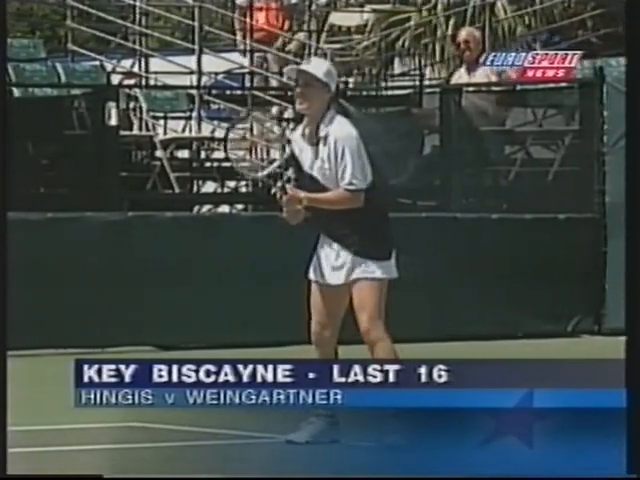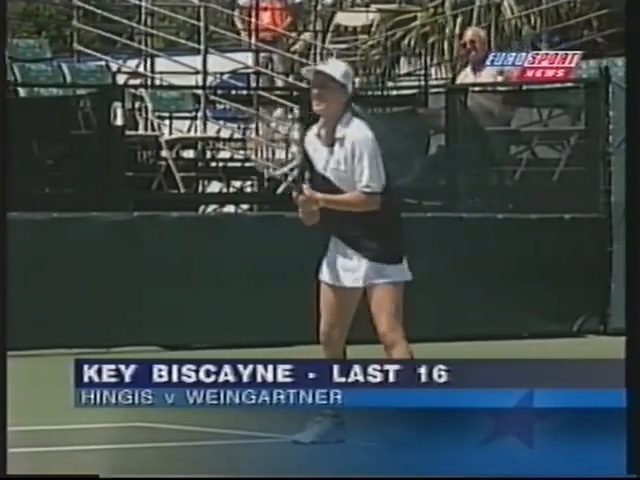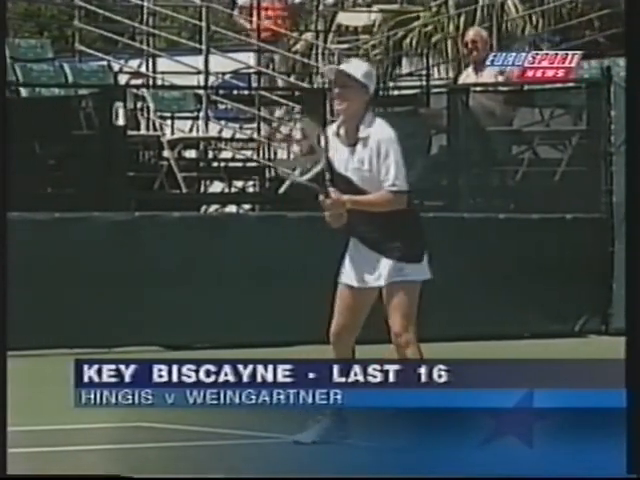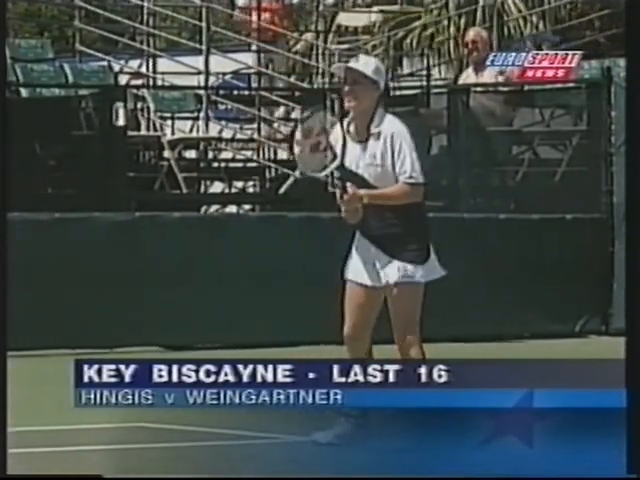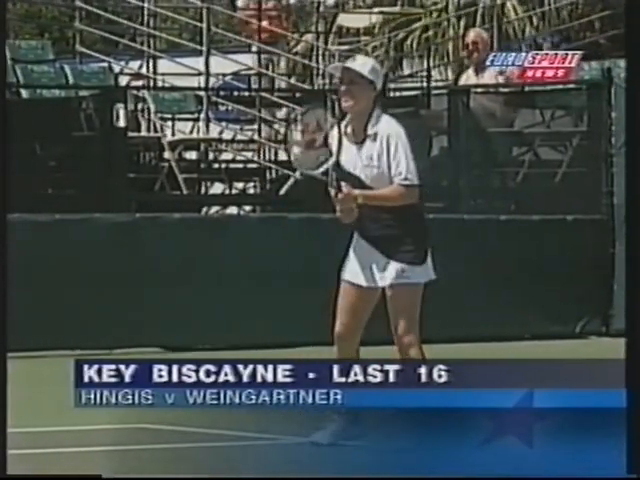
dt=0.2s
person 1, frame 1
left shoulder: (343, 134)
right shoulder: (297, 136)
left elbow: (355, 196)
left wrist: (305, 199)
right wrist: (296, 207)
left hip: (365, 243)
right hip: (329, 243)
left knee: (371, 329)
right knee: (322, 335)
right ankle: (327, 417)
person 1, frame 2
left shoulder: (359, 136)
right shoulder: (311, 137)
left elbow: (371, 199)
left wrist: (321, 200)
right wrist: (310, 208)
left hip: (378, 246)
right hip: (342, 246)
left knee: (390, 334)
right knee: (330, 336)
right ankle: (333, 417)
person 1, frame 3
left shoulder: (382, 136)
right shoulder: (330, 136)
left elbow: (398, 197)
left wrist: (348, 202)
right wrist: (334, 210)
left hip: (398, 246)
right hip: (361, 247)
left knee: (402, 334)
right knee: (339, 335)
right ankle: (336, 416)
person 1, frame 4
left shoulder: (393, 131)
right shoulder: (339, 133)
left elbow: (414, 189)
left wrist: (364, 196)
right wrist: (348, 206)
left hip: (404, 246)
right hip: (366, 245)
left knee: (407, 338)
right knee: (353, 335)
right ankle: (357, 415)
person 1, frame 5
left shoulder: (390, 132)
right shoulder: (336, 135)
left elbow: (409, 191)
left wrist: (360, 198)
right wrist: (343, 206)
left hip: (401, 245)
right hip: (364, 244)
left knee: (406, 338)
right knee: (343, 334)
right ankle: (346, 414)
